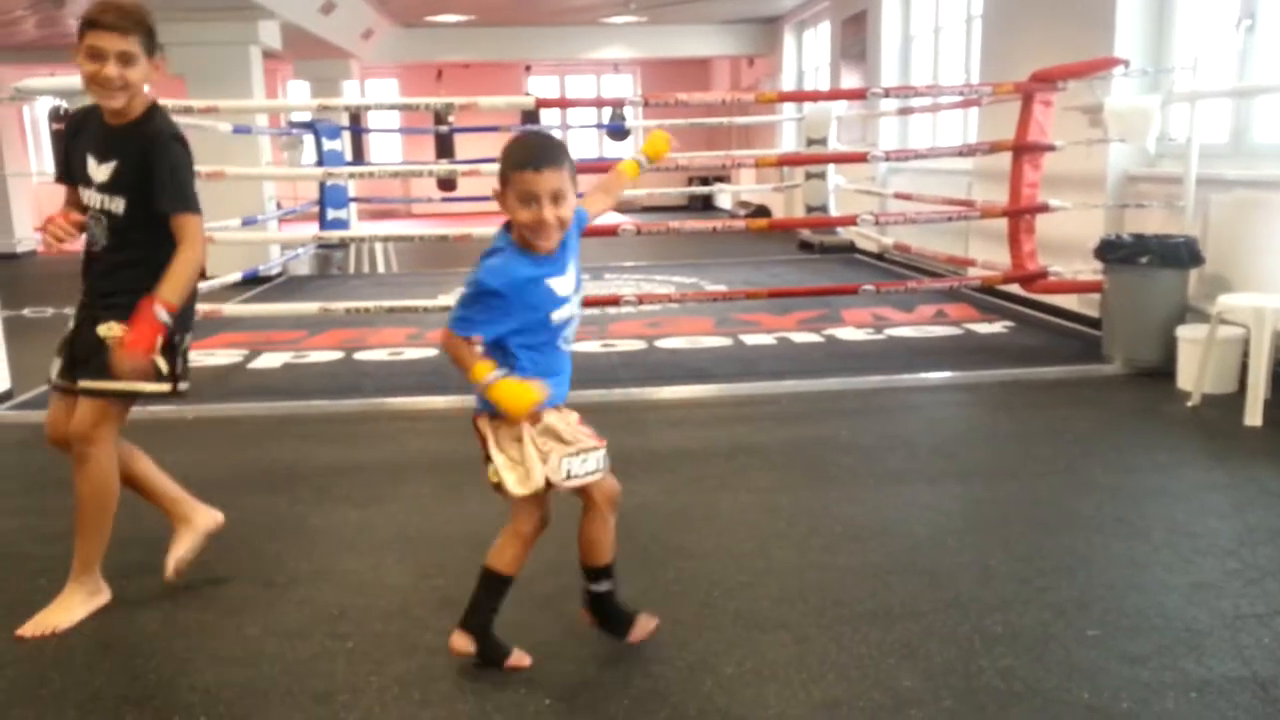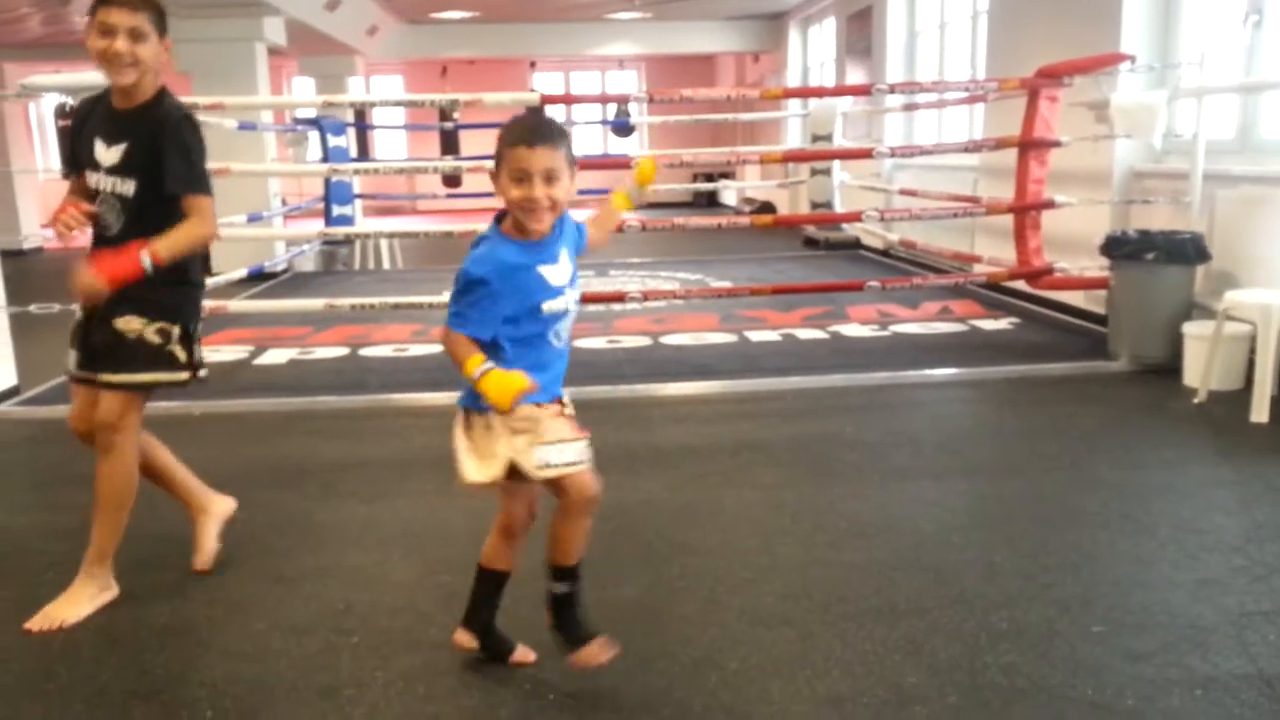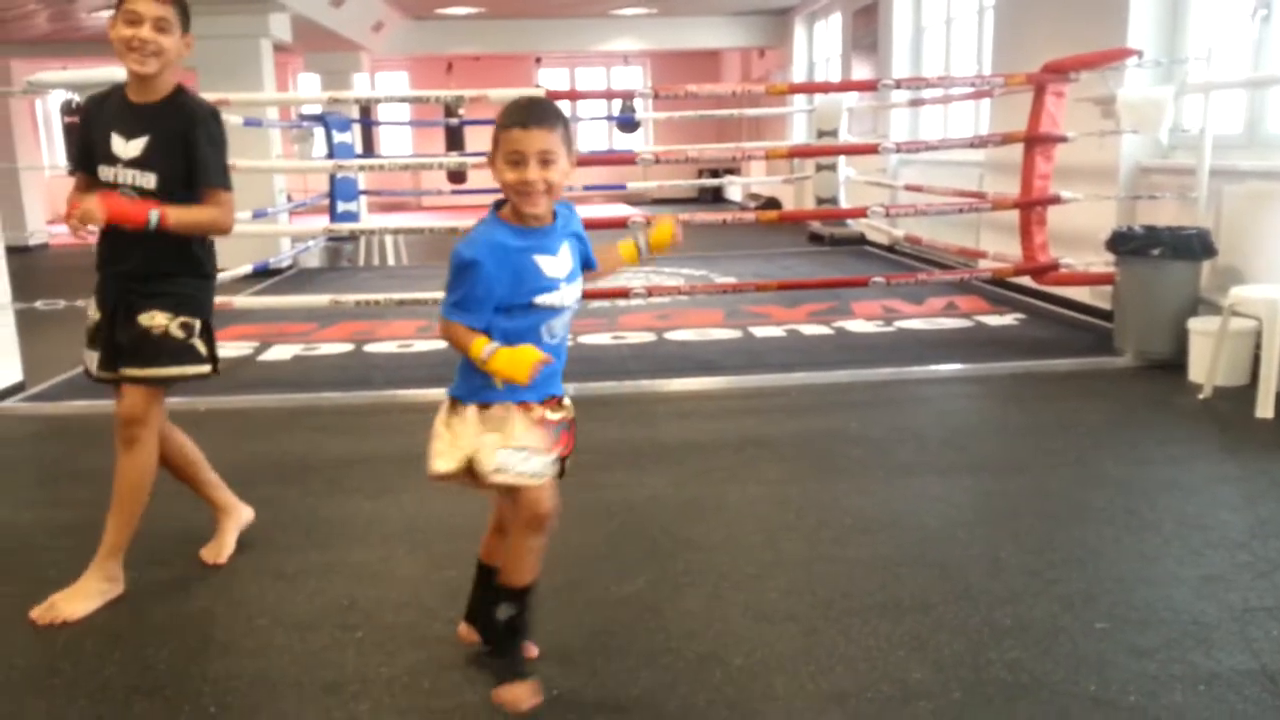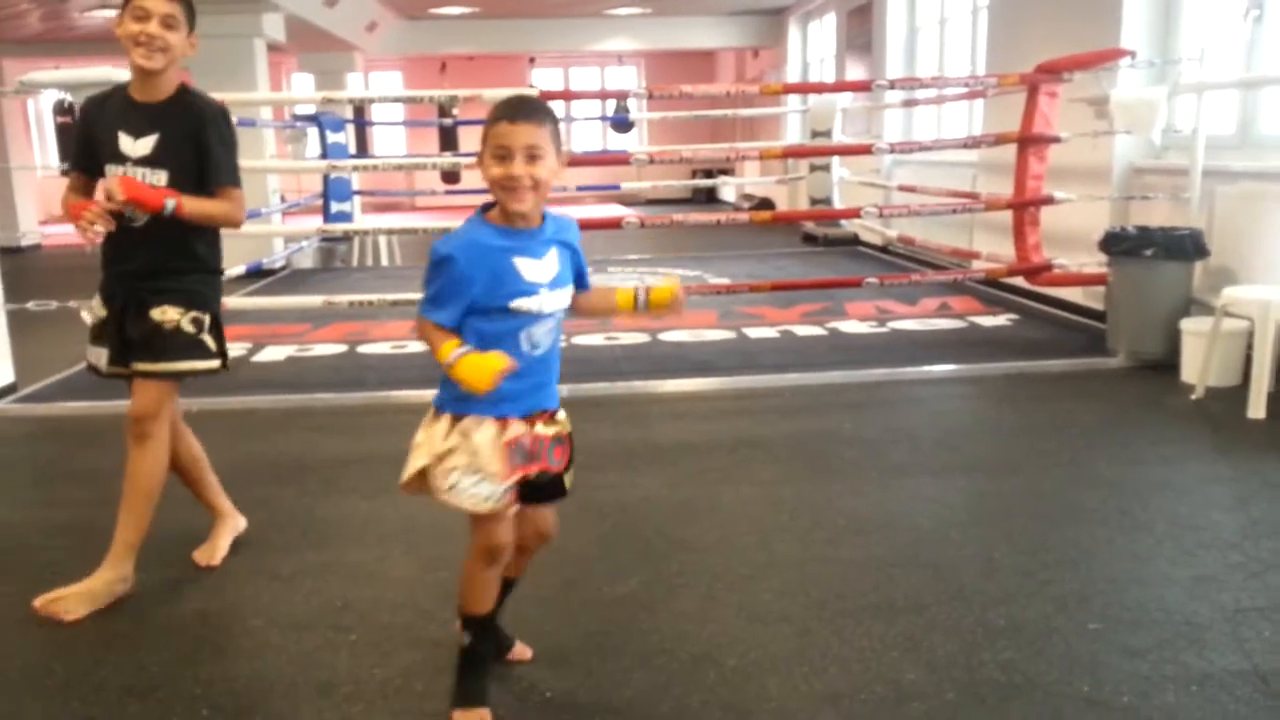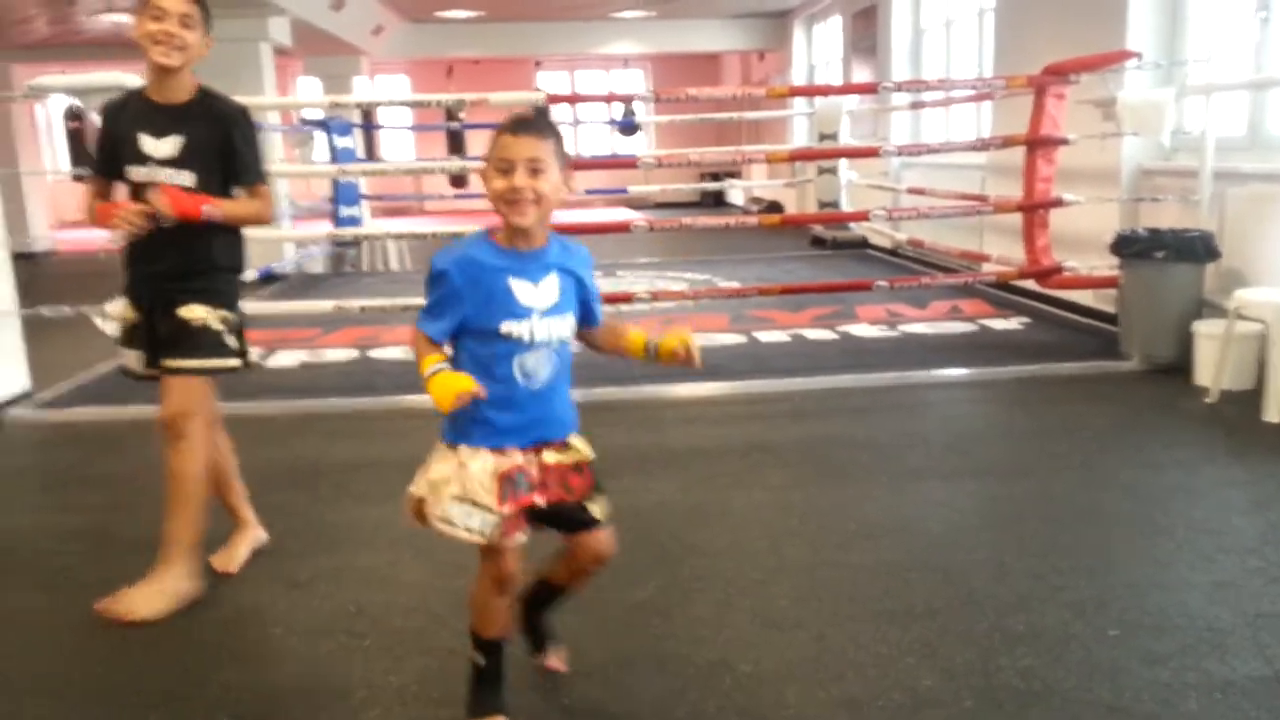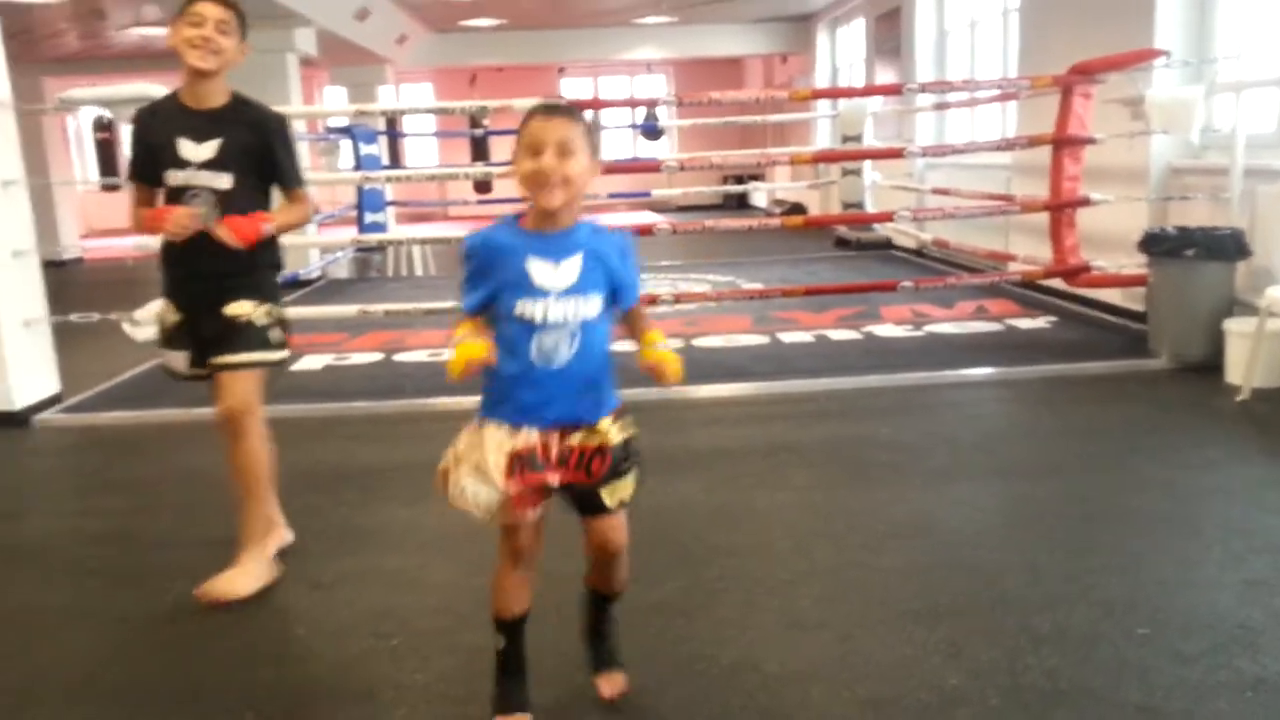
dt=0.1s
person 1, frame 1
left shoulder: (162, 141)
right shoulder: (78, 126)
left elbow: (193, 244)
left wrist: (152, 321)
right wrist: (61, 223)
left hip: (144, 304)
right hip: (100, 303)
left knee: (90, 430)
right knee: (63, 430)
left ankle: (86, 582)
right ankle: (190, 513)
person 1, frame 2
left shoulder: (174, 123)
right shoulder: (86, 115)
left elbow: (201, 223)
left wrist: (127, 263)
right wrist: (68, 212)
left hip: (157, 293)
right hip: (106, 292)
left knee: (115, 423)
right knee: (88, 422)
left ankle: (96, 576)
right ankle: (206, 501)
person 1, frame 3
left shoulder: (195, 117)
right shoulder: (98, 110)
left elbow: (220, 215)
right elbow: (81, 189)
left wrist: (138, 213)
right wrist: (79, 210)
left hip: (174, 286)
right hip: (116, 284)
left knee: (135, 420)
right knee: (149, 418)
left ankle: (103, 573)
right ankle: (230, 509)
person 1, frame 4
left shoulder: (204, 116)
right shoulder: (98, 111)
left elbow: (233, 210)
right elbow: (75, 193)
left wrist: (160, 199)
right wrist: (84, 212)
left hip: (180, 283)
right hip: (121, 283)
left knee: (147, 416)
right knee: (159, 415)
left ankle: (116, 569)
right ankle: (225, 515)
person 1, frame 5
left shoulder: (226, 119)
right shoulder: (118, 115)
left elbow: (261, 205)
right elbow: (95, 202)
left wrist: (197, 206)
right wrist: (115, 214)
left hip: (205, 283)
right hip: (147, 286)
left knee: (184, 417)
right knee: (195, 417)
left ankle: (174, 569)
right ankle: (246, 523)
person 1, frame 6
left shoulder: (260, 124)
right shoulder: (152, 121)
left elbow: (301, 205)
right elbow: (141, 207)
left wrist: (257, 225)
right wrist: (161, 220)
left hip: (245, 283)
right hip: (186, 287)
left knee: (239, 409)
right knee: (239, 411)
left ankle: (255, 552)
right ankle: (271, 524)
person 2, frame 1
left shoulder: (561, 232)
right shoulder: (502, 277)
left elbow: (595, 203)
right elbow: (456, 339)
left wrist: (640, 160)
right wrist: (496, 385)
left hip: (547, 406)
right hip: (523, 412)
left knee: (531, 518)
right knee: (603, 495)
left ankle: (476, 629)
right ankle: (605, 608)
person 2, frame 2
left shoulder: (558, 225)
right shoulder: (489, 266)
left elbow: (587, 238)
right elbow: (456, 337)
left wrist: (630, 193)
right wrist: (485, 377)
left hip: (541, 400)
right hip: (508, 406)
left knee: (516, 513)
right knee: (582, 493)
left ankle: (478, 625)
right ankle: (565, 611)
person 2, frame 3
left shoulder: (566, 221)
right shoulder: (482, 252)
right elbow: (456, 326)
left wrist: (643, 245)
right wrist: (496, 357)
left hip: (545, 398)
right hip: (498, 403)
left knee: (517, 514)
right knee: (528, 510)
left ankle: (483, 618)
right ankle: (508, 648)
person 2, frame 4
left shoulder: (562, 232)
right shoulder: (461, 250)
right elbow: (430, 324)
left wrist: (642, 299)
right wrist: (461, 360)
left hip: (538, 413)
right hip: (478, 418)
left knee: (538, 528)
right knee: (493, 540)
left ankle: (483, 627)
right ankle: (472, 668)
person 2, frame 5
left shoulder: (573, 263)
right shoulder: (459, 267)
left elbow: (596, 332)
right elbow: (428, 340)
left wrist: (661, 345)
right wrist: (439, 379)
left hip: (555, 440)
right hip: (482, 447)
left knee: (596, 546)
right knee: (499, 569)
left ankle: (531, 612)
person 2, frame 6
left shoulder: (610, 246)
right shoulder: (491, 245)
left elbow: (630, 312)
right elbow: (476, 316)
left wrist: (656, 349)
right wrist: (469, 346)
left hip: (592, 420)
right hip: (512, 424)
left knee: (609, 539)
right knee: (519, 544)
left ankle: (601, 631)
